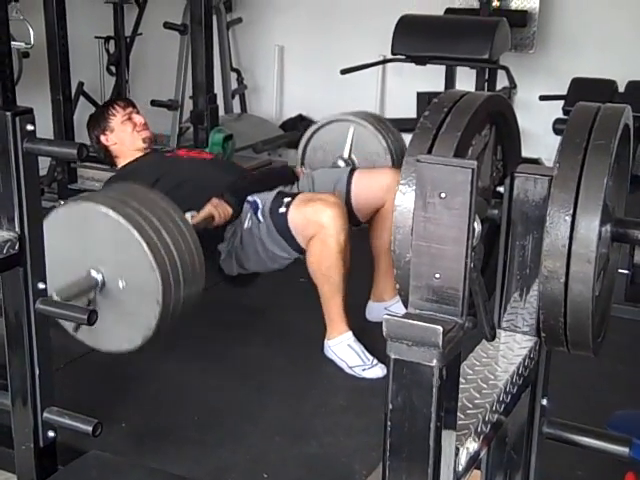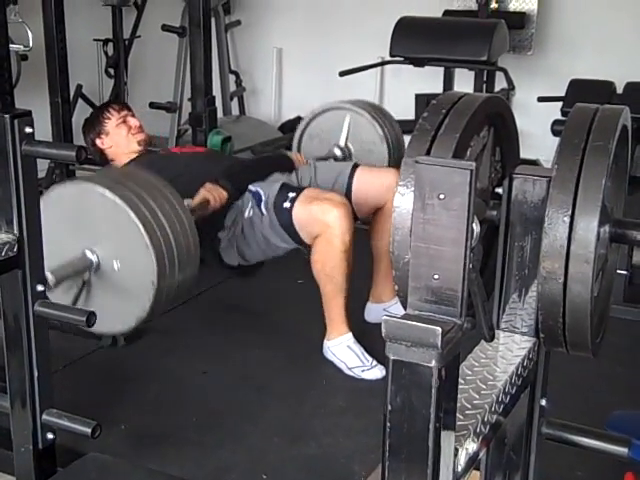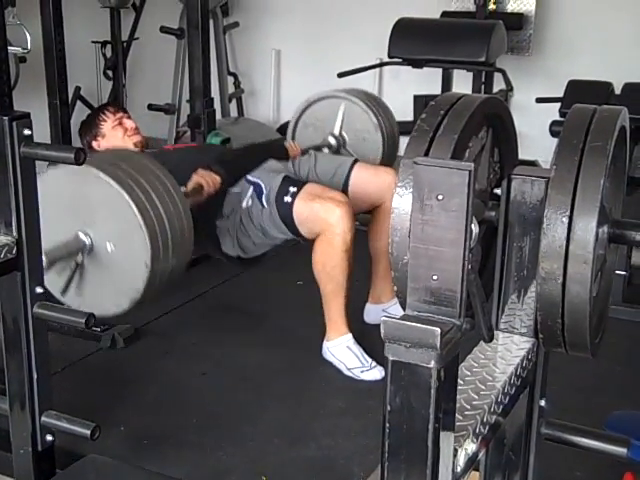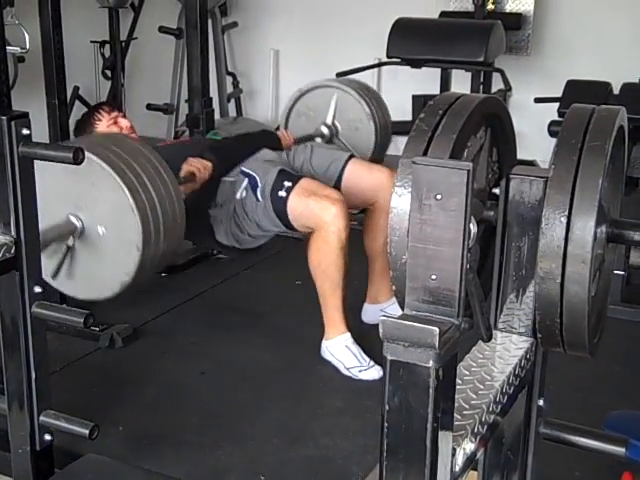
dt=0.1s
person 1, frame 1
left shoulder: (175, 156)
right shoulder: (122, 186)
left wrist: (293, 173)
right wrist: (194, 219)
right hip: (243, 223)
left knee: (390, 182)
right knee: (327, 214)
left ankle: (384, 301)
right ankle: (338, 338)
person 1, frame 2
left shoulder: (171, 158)
left wrist: (291, 161)
right wrist: (195, 202)
right hip: (244, 211)
left knee: (393, 183)
right knee: (334, 216)
left ankle: (383, 301)
right ankle: (338, 339)
person 1, frame 3
left shoulder: (166, 157)
left wrist: (284, 148)
right wrist: (190, 190)
right hip: (242, 198)
left knee: (391, 183)
right knee: (336, 214)
left ankle: (382, 302)
right ankle: (338, 340)
person 1, frame 4
left shoulder: (161, 154)
left wrist: (276, 139)
right wrist: (183, 180)
right hip: (237, 184)
left knee: (385, 183)
right knee: (332, 211)
left ankle: (380, 302)
right ankle: (336, 339)
